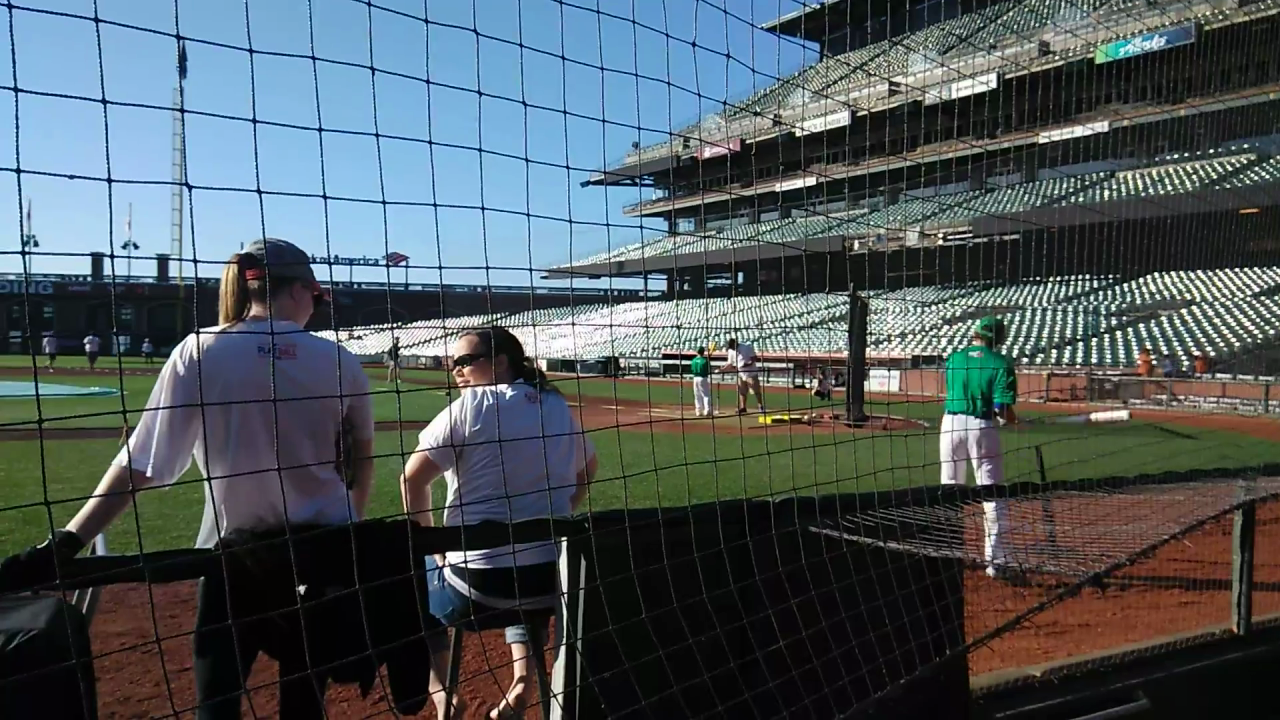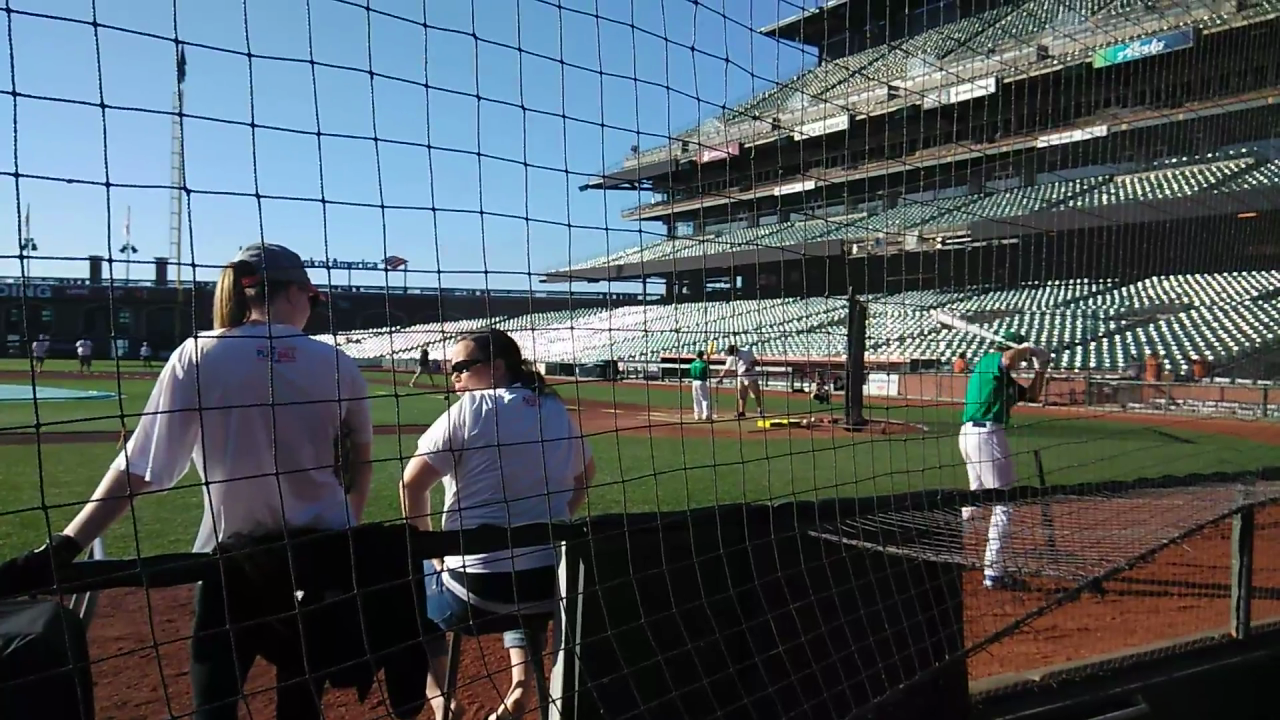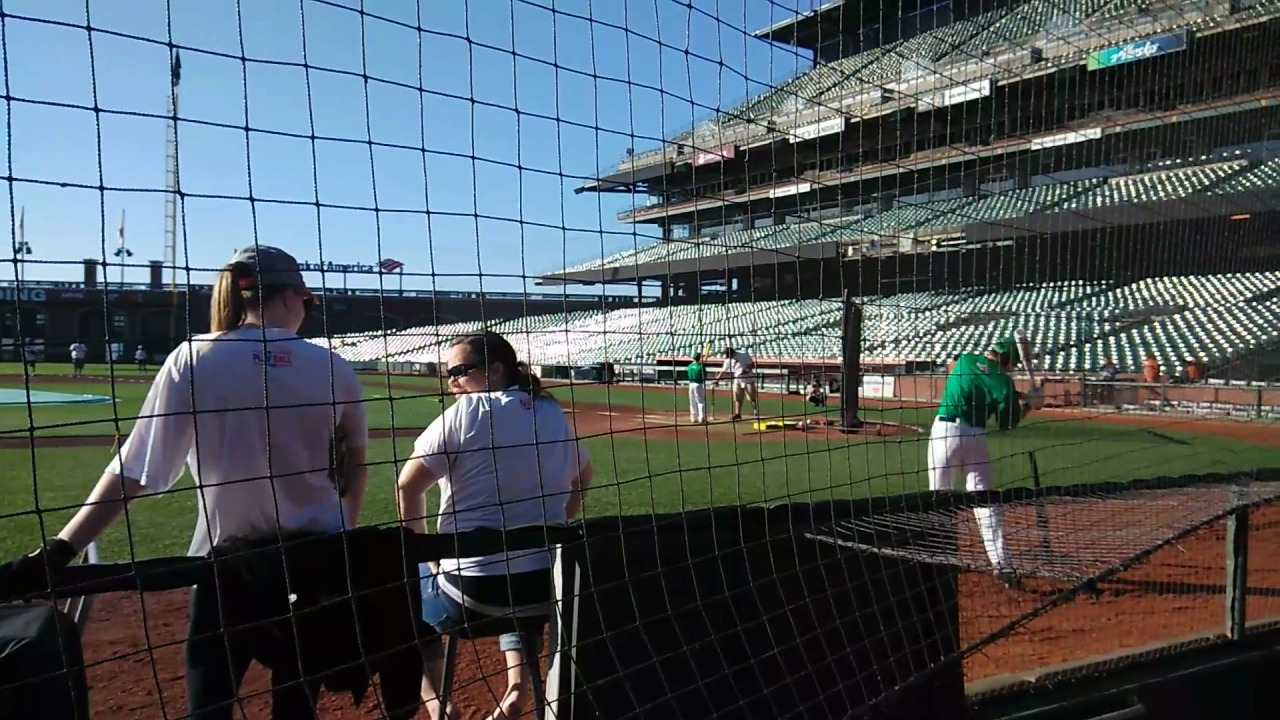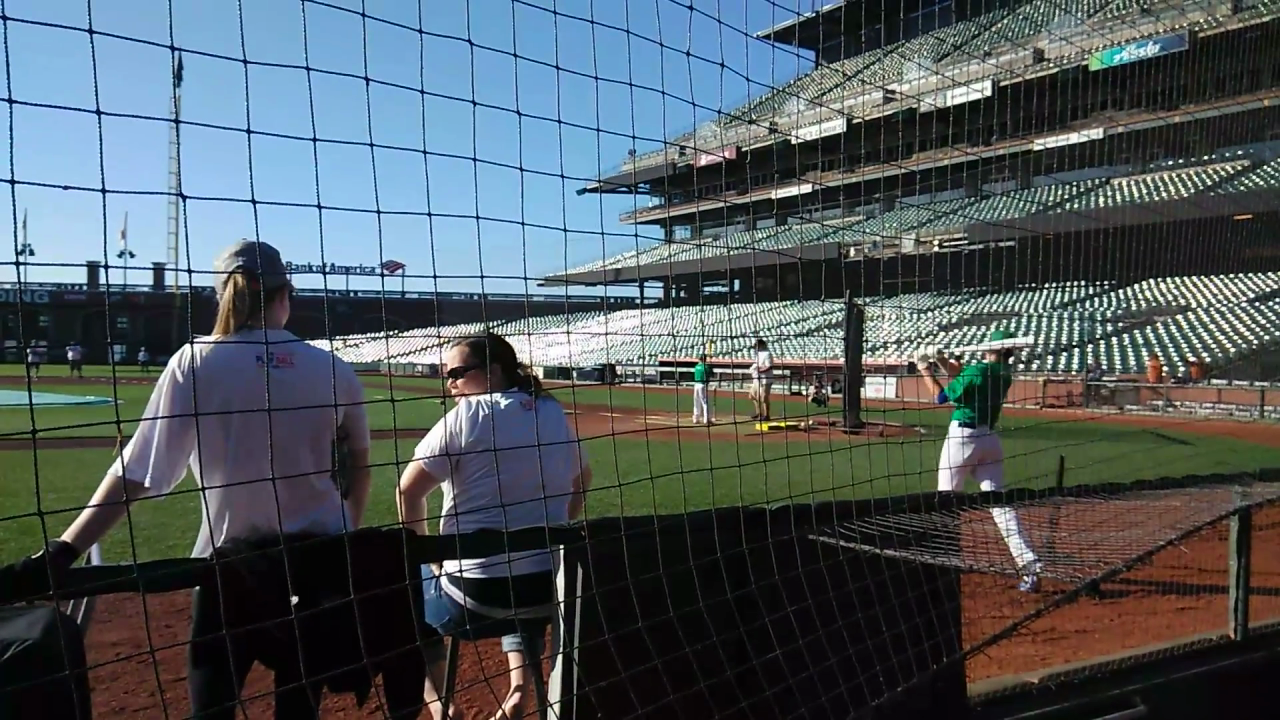
dt=0.7s
person 1, frame 1
left shoulder: (199, 354)
right shoulder: (340, 361)
left elbow: (140, 463)
right elbow: (362, 460)
left wrist: (68, 539)
right wrist: (348, 528)
person 1, frame 2
left shoulder: (199, 357)
right shoulder: (338, 364)
left elbow: (139, 467)
right elbow: (360, 464)
left wrist: (66, 544)
right wrist: (345, 532)
person 1, frame 3
left shoulder: (194, 360)
right shoulder: (333, 368)
left elbow: (133, 471)
right elbow: (355, 469)
left wrist: (61, 548)
right wrist: (340, 537)
person 1, frame 4
left shoulder: (196, 364)
right shoulder: (333, 371)
left elbow: (136, 474)
right elbow: (358, 471)
left wrist: (63, 550)
right wrist: (344, 540)
person 2, frame 1
left shoulder: (471, 406)
right shoulder: (557, 406)
left elbow: (413, 478)
right elbow: (587, 470)
left hip: (479, 584)
right hip: (551, 580)
right ankle: (524, 676)
person 2, frame 2
left shoulder: (470, 410)
right shoulder: (555, 411)
left elbow: (412, 484)
right elbow: (585, 473)
left hip: (478, 587)
right hip: (549, 583)
right ankle: (523, 681)
person 2, frame 3
left shoulder: (466, 412)
right shoulder: (552, 413)
left elbow: (408, 487)
right elbow: (582, 478)
left wrist: (425, 555)
left hip: (473, 590)
right hip: (544, 587)
right ankle: (519, 684)
person 2, frame 4
left shoulder: (466, 416)
right shoulder: (553, 414)
left elbow: (409, 491)
right elbow: (581, 483)
left hip: (476, 594)
right hip: (548, 591)
right ankle: (520, 688)
person 3, frame 1
left shoulder: (954, 358)
right shoulder: (1001, 364)
right elbow: (1002, 407)
right wrist: (1011, 419)
left hip: (953, 425)
right hip: (984, 428)
right ankle: (996, 560)
person 3, frame 2
left shoulder: (1004, 377)
right shoulder: (990, 360)
left elbow: (1031, 395)
right elbow: (1008, 358)
left wrist: (1040, 367)
right wrist: (1027, 349)
left hip: (971, 434)
right hip: (986, 435)
left knee: (977, 494)
right knee: (1003, 503)
right ankle: (993, 571)
person 3, frame 3
left shoulder: (964, 360)
right shoulder: (1001, 380)
right elbow: (1007, 423)
left wrist: (1017, 398)
right wrist: (1031, 404)
left hip: (943, 431)
right hip: (972, 437)
right ankle: (1001, 564)
person 3, frame 4
left shoulder: (977, 370)
right shoulder: (1005, 374)
left elbow: (943, 396)
left wrist: (925, 370)
right wrist: (942, 360)
left hip: (963, 437)
right hip: (990, 440)
right knee: (999, 503)
right ankle: (1029, 567)
